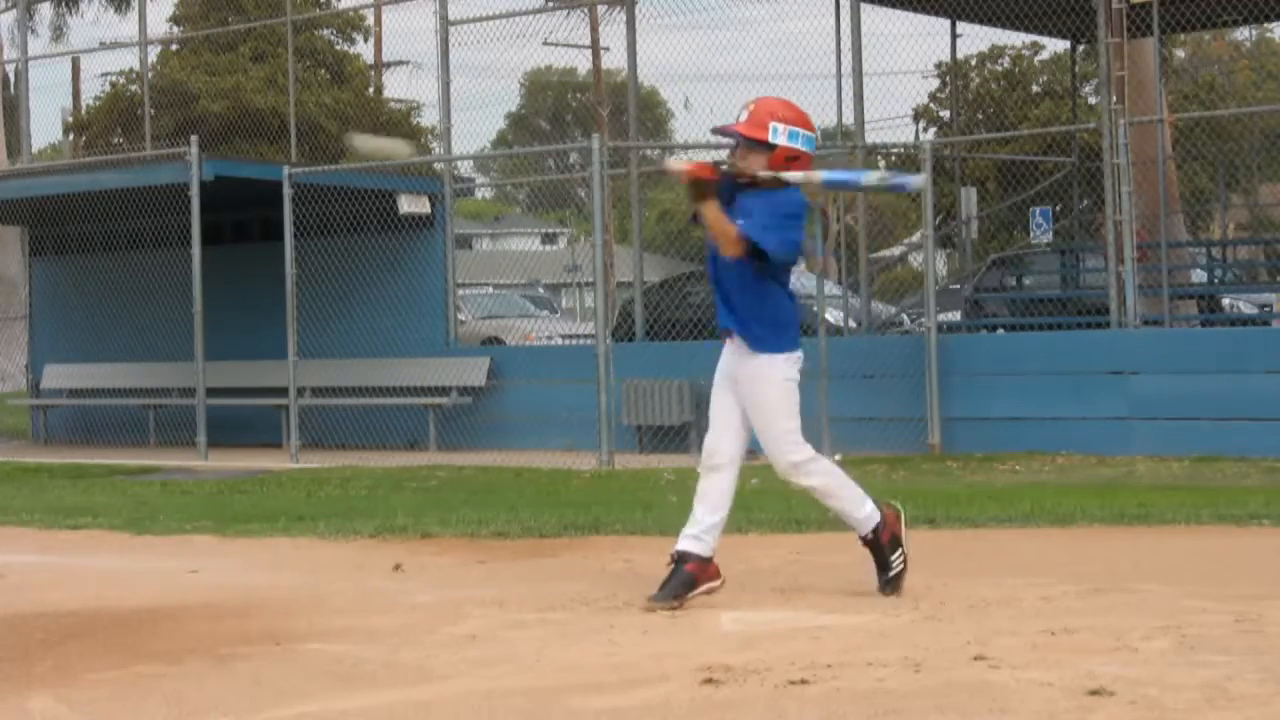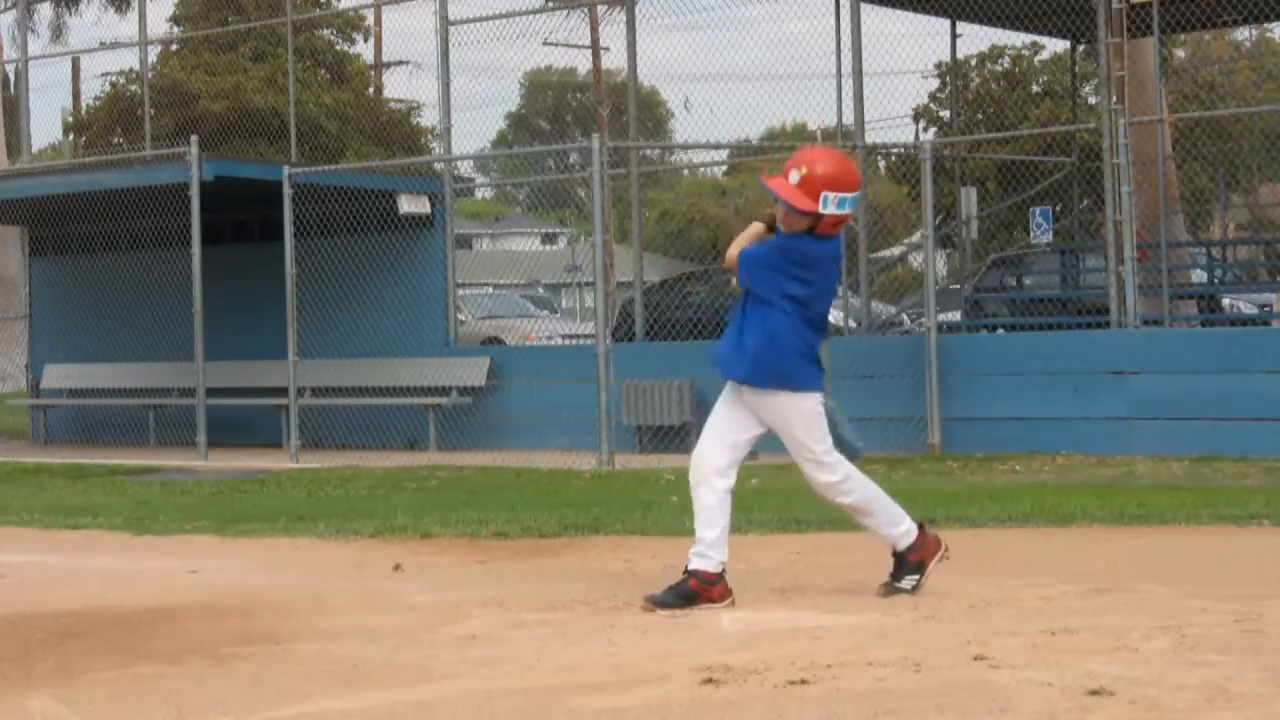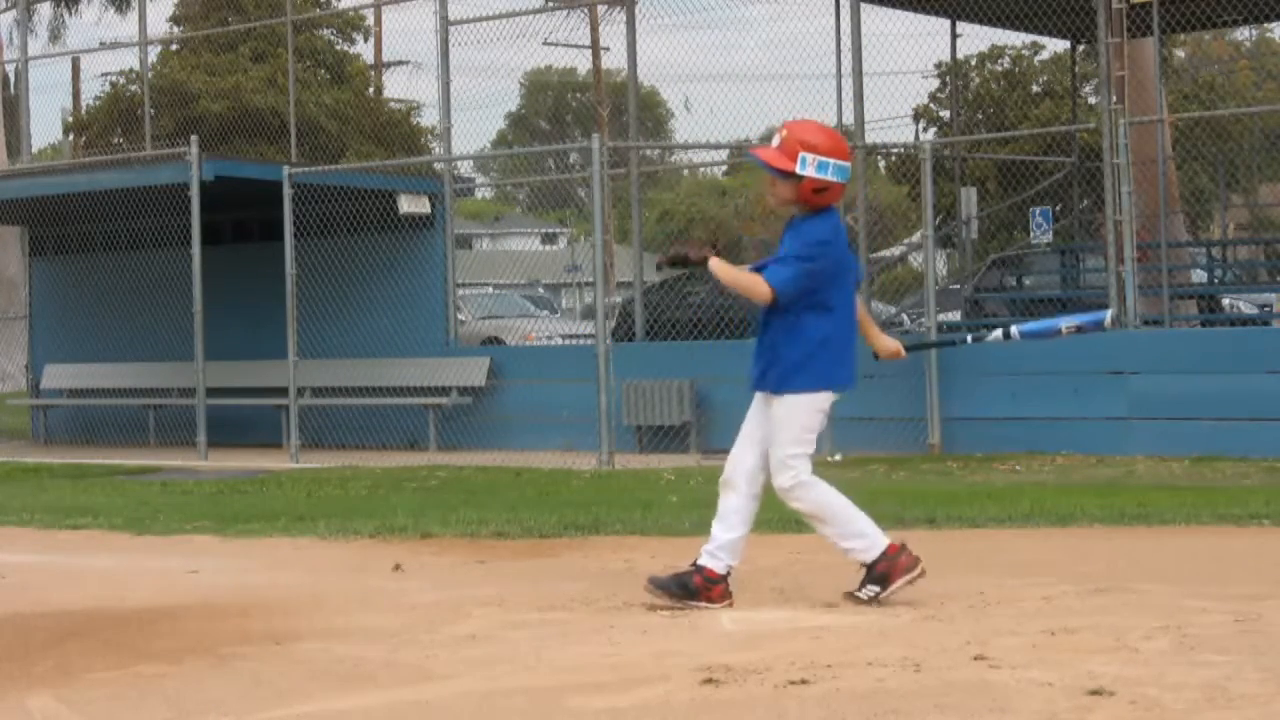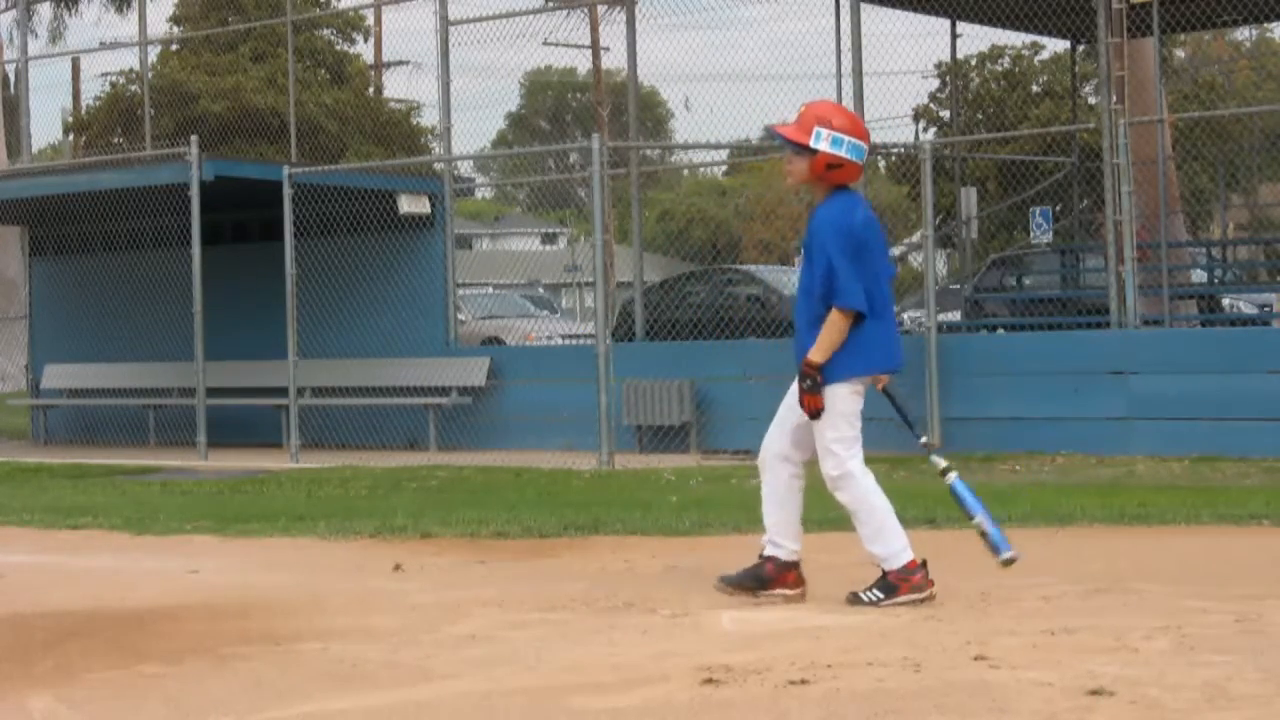
dt=0.7s
person 1, frame 1
left shoulder: (786, 202)
right shoulder: (743, 186)
left elbow: (733, 247)
right elbow: (707, 175)
left wrist: (707, 198)
right wrist: (701, 181)
left hip: (770, 349)
right hip: (739, 342)
left knee: (789, 455)
right knee: (719, 454)
left ankle: (878, 525)
right ankle: (696, 560)
person 1, frame 2
left shoulder: (809, 248)
right shoulder: (801, 234)
left elbow: (736, 257)
left wrist: (758, 227)
left hip: (788, 383)
right hip: (746, 378)
left knee: (828, 474)
right knee: (707, 466)
left ankle: (914, 543)
right ankle: (706, 575)
person 1, frame 3
left shoulder: (815, 235)
right shoulder: (812, 226)
left elbow: (765, 290)
right elbow: (844, 285)
left wrist: (707, 260)
right wrist: (874, 336)
left hip: (807, 373)
right hip: (784, 372)
left knee: (792, 479)
right knee: (742, 471)
left ankle: (887, 557)
right ankle: (711, 575)
person 1, frame 4
left shoulder: (834, 219)
right shoulder: (846, 210)
left elbow: (848, 304)
right elbow: (870, 288)
left wrist: (812, 363)
right wrist: (846, 362)
left hip: (837, 362)
right hip: (831, 361)
left knee: (842, 468)
right knee: (778, 453)
left ankle: (906, 571)
right ankle: (781, 564)
